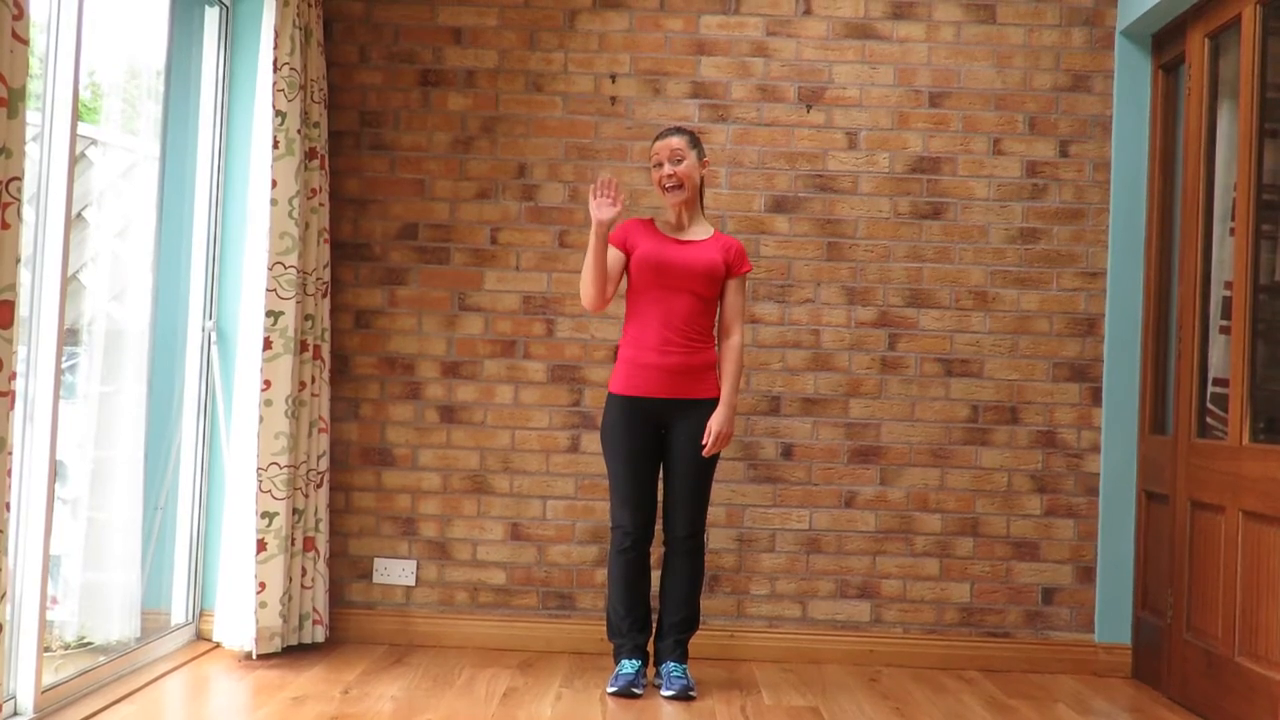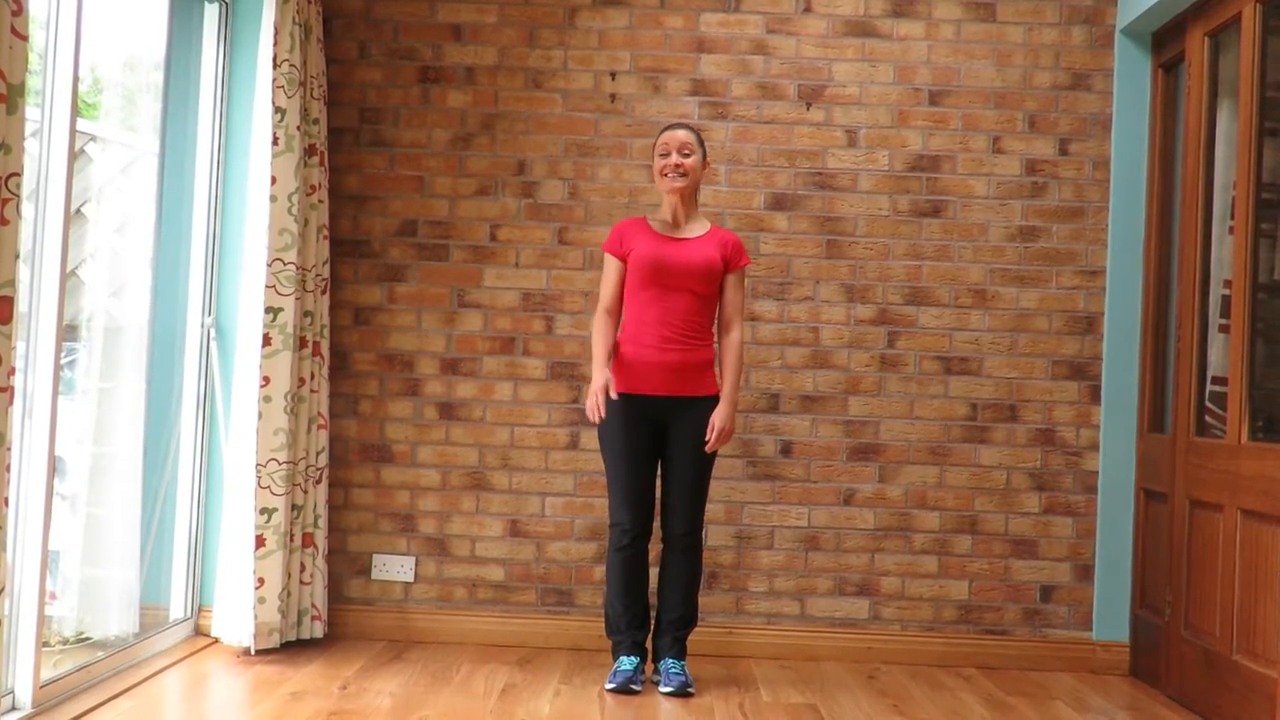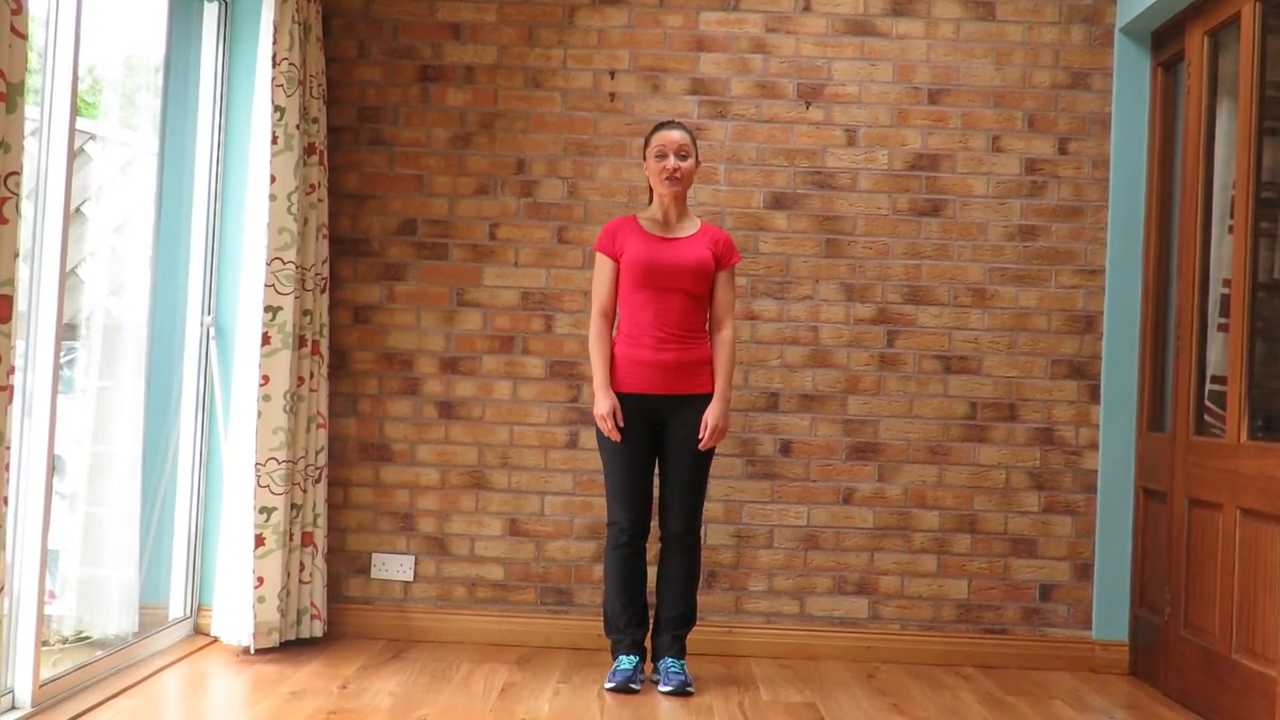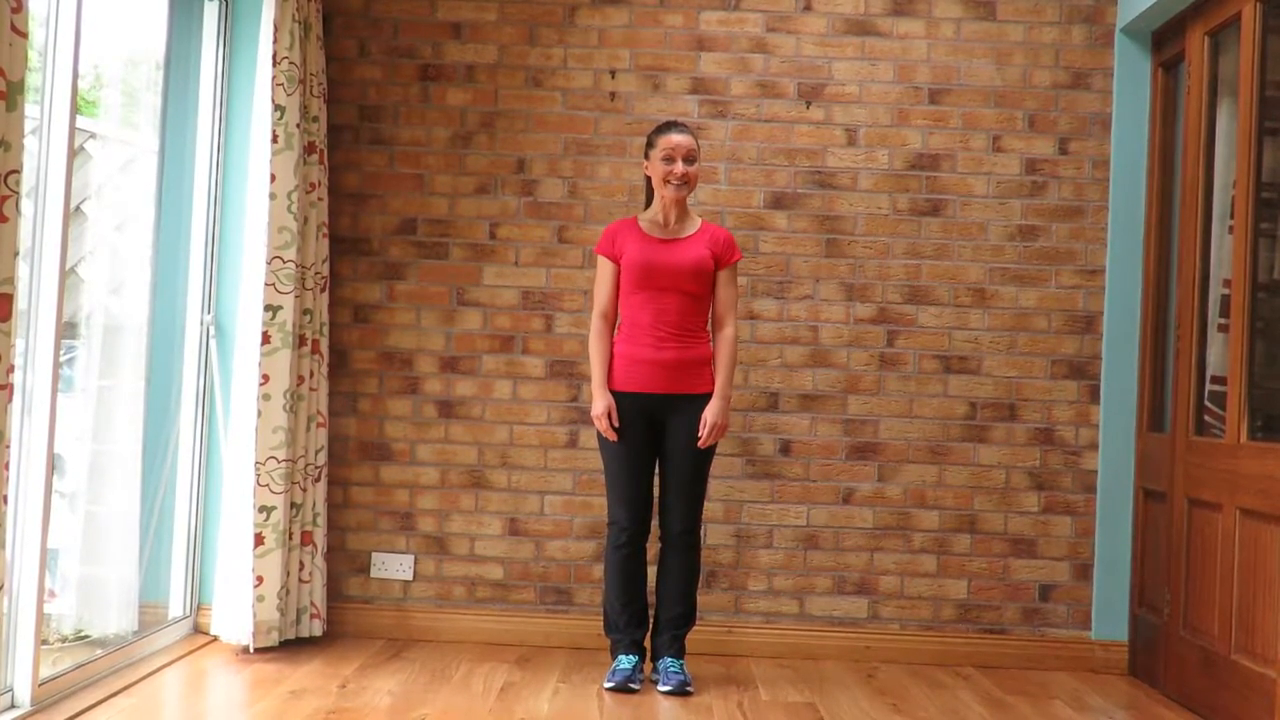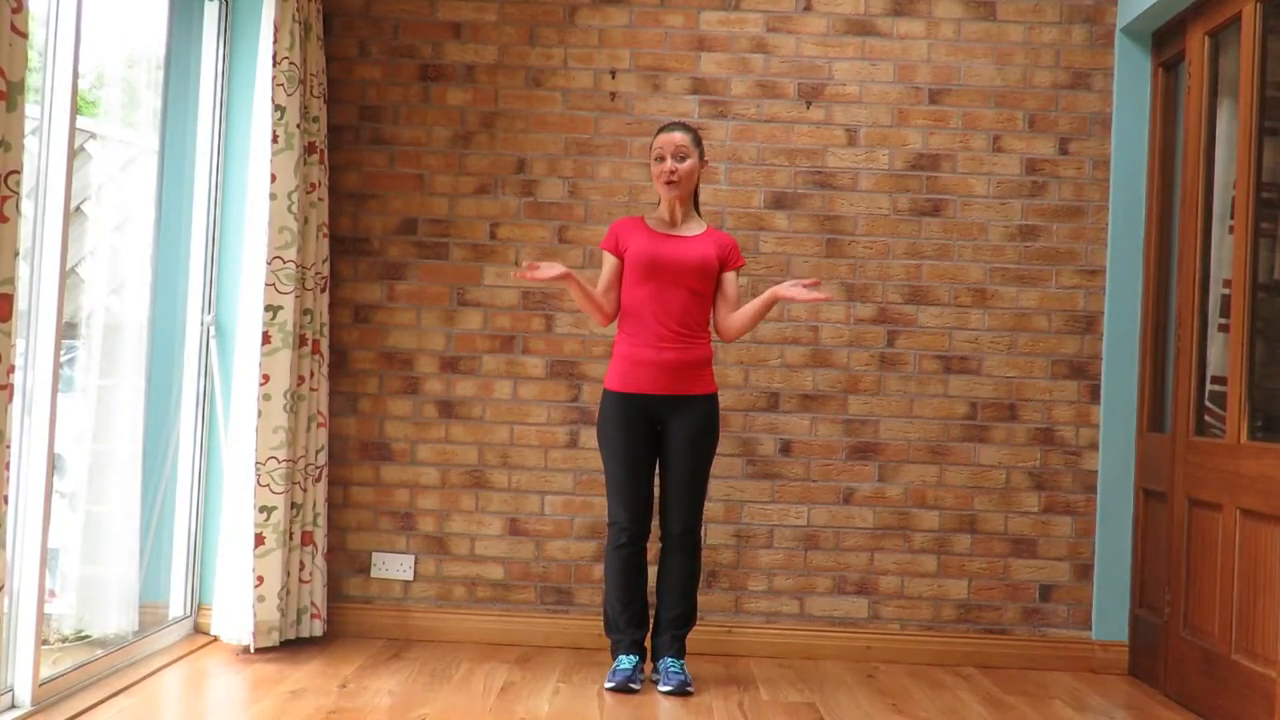
dt=1s
person 1, frame 1
left shoulder: (728, 250)
right shoulder: (630, 233)
left elbow: (731, 335)
right elbow: (593, 301)
left wrist: (727, 406)
right wrist: (598, 230)
left hip: (695, 405)
right hip: (632, 399)
left knee: (686, 532)
right knee: (630, 529)
left ankle: (674, 657)
right ankle: (629, 655)
person 1, frame 2
left shoulder: (725, 245)
right shoulder: (626, 234)
left elbow: (731, 330)
right elbow: (606, 315)
left wrist: (728, 401)
right wrist: (600, 369)
left hip: (694, 401)
right hip: (631, 397)
left knee: (684, 529)
right knee: (628, 526)
left ankle: (672, 653)
right ankle: (628, 651)
person 1, frame 3
left shoulder: (716, 242)
right shoulder: (618, 233)
left elbow: (723, 327)
right elbow: (600, 318)
left wrist: (721, 399)
right wrist: (601, 390)
left hip: (690, 399)
right hip: (629, 395)
left knee: (682, 528)
right knee: (626, 525)
left ankle: (671, 652)
right ankle: (627, 650)
person 1, frame 4
left shoulder: (717, 241)
right shoulder: (619, 235)
left elbow: (725, 326)
right elbow: (602, 320)
left wrist: (721, 398)
right wrist: (599, 391)
left hip: (691, 399)
right hip: (629, 395)
left knee: (682, 527)
right knee: (626, 525)
left ankle: (671, 652)
right ankle: (626, 650)
person 1, frame 5
left shoulder: (721, 244)
right shoulder: (624, 232)
left elbow: (728, 327)
right elbow: (605, 314)
left wrist: (773, 295)
right wrist: (570, 280)
left hip: (692, 399)
right hip: (627, 394)
left knee: (682, 527)
right knee: (626, 525)
left ankle: (671, 652)
right ankle: (626, 651)
